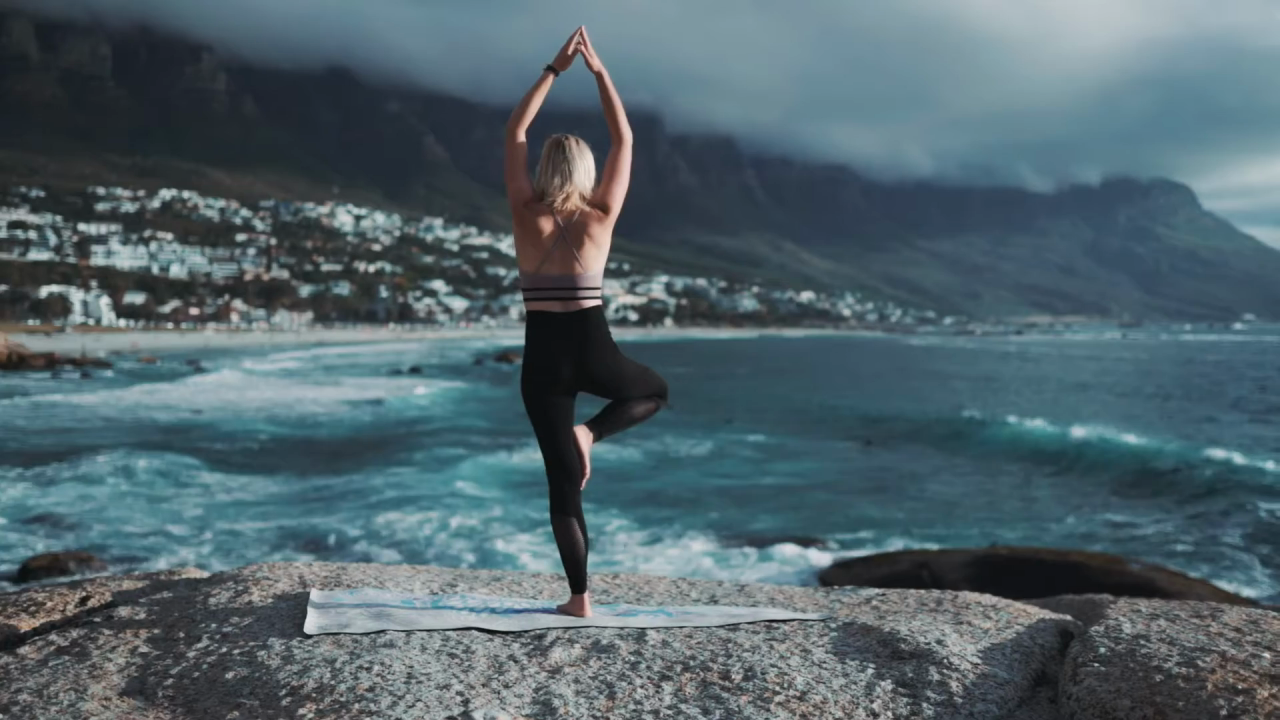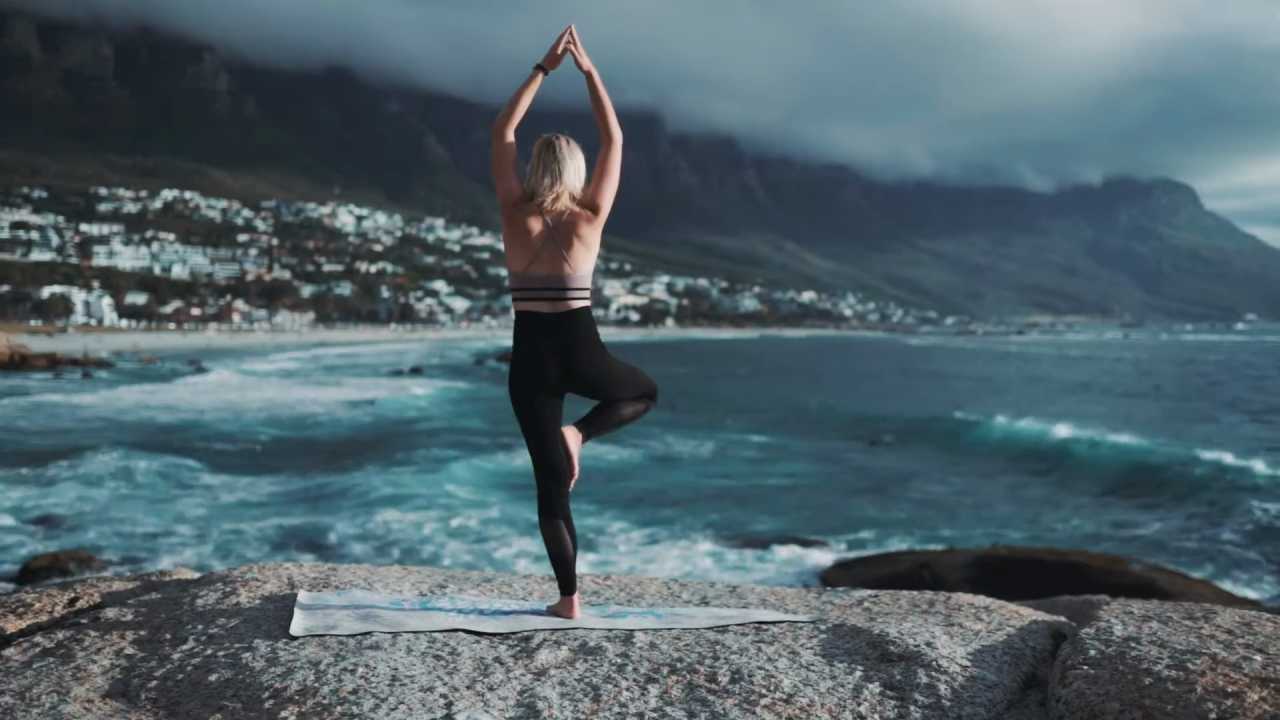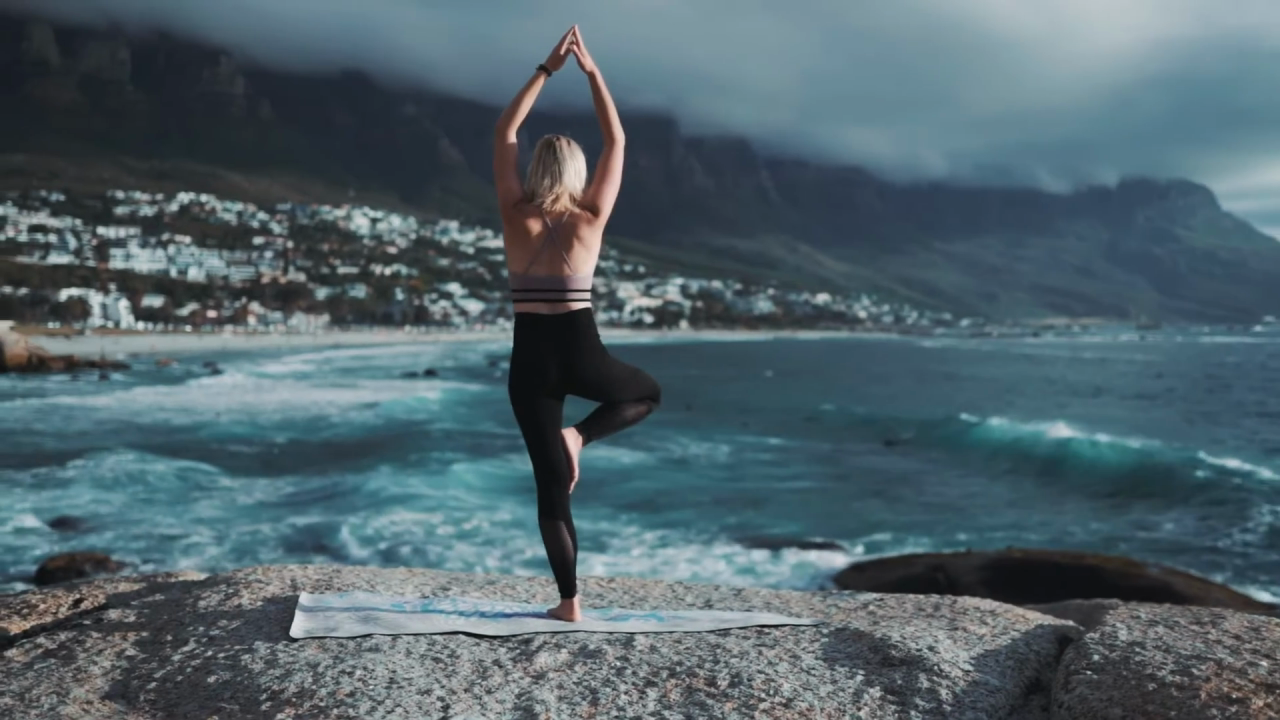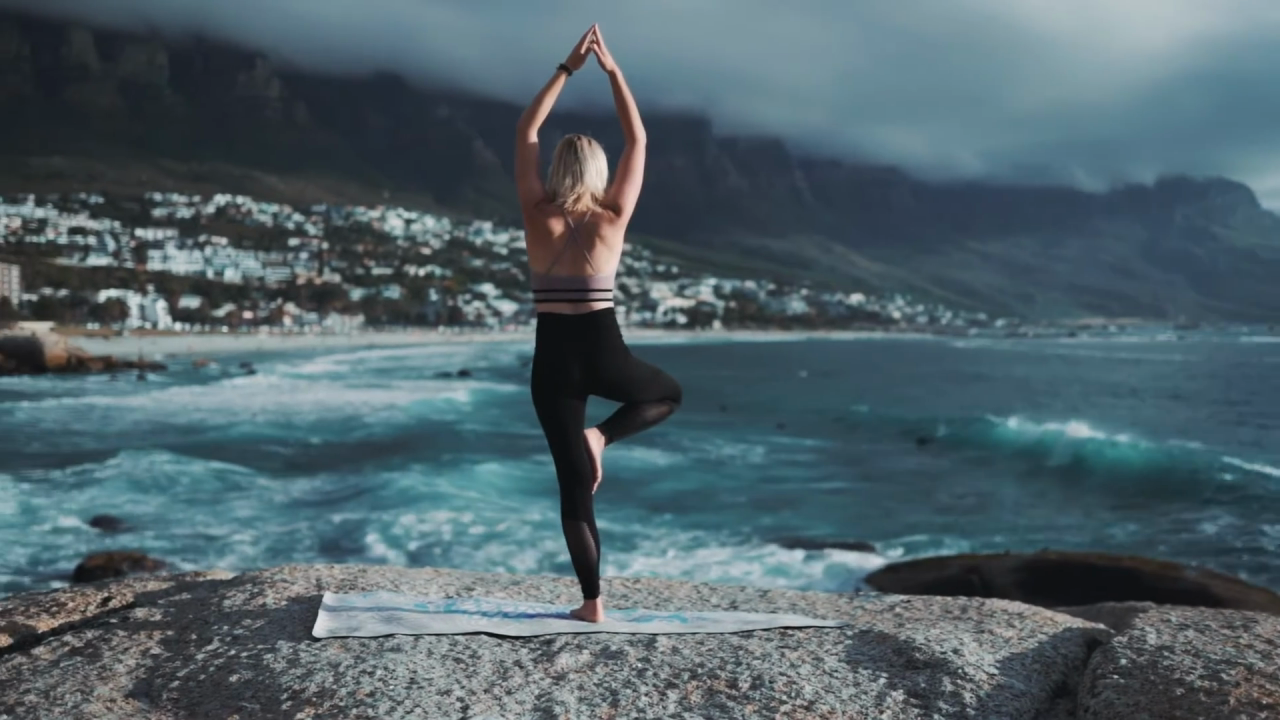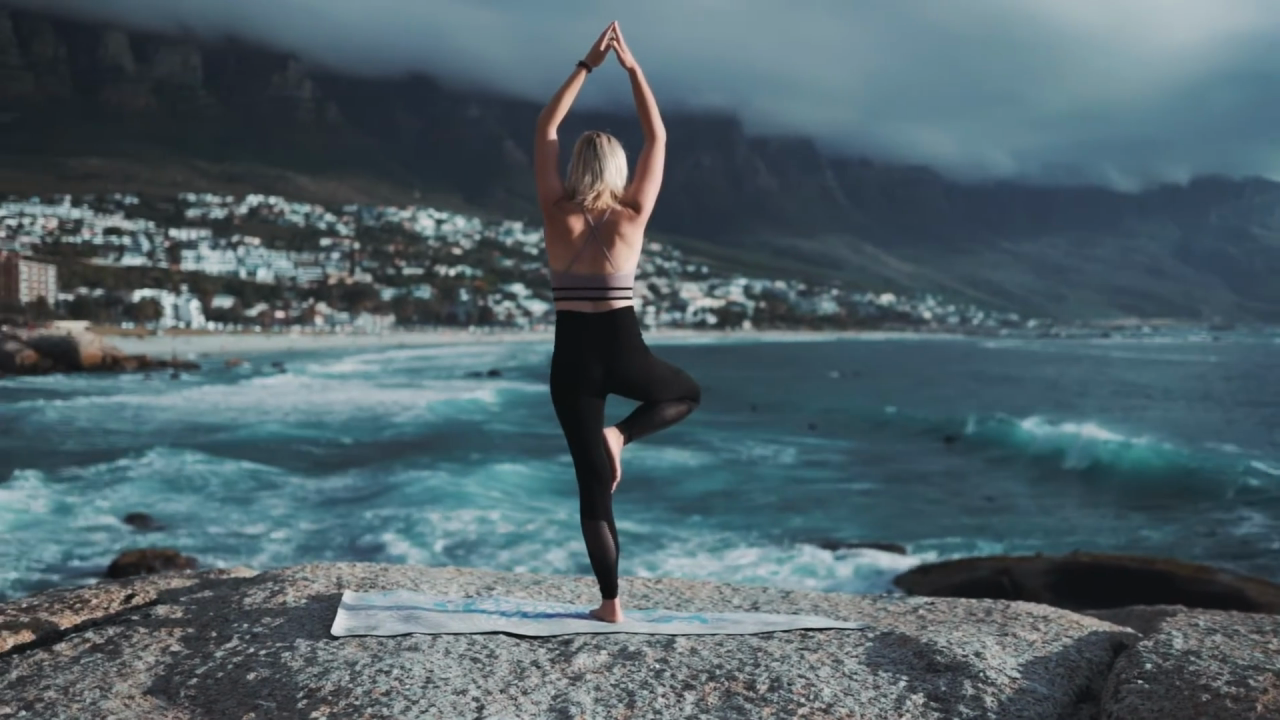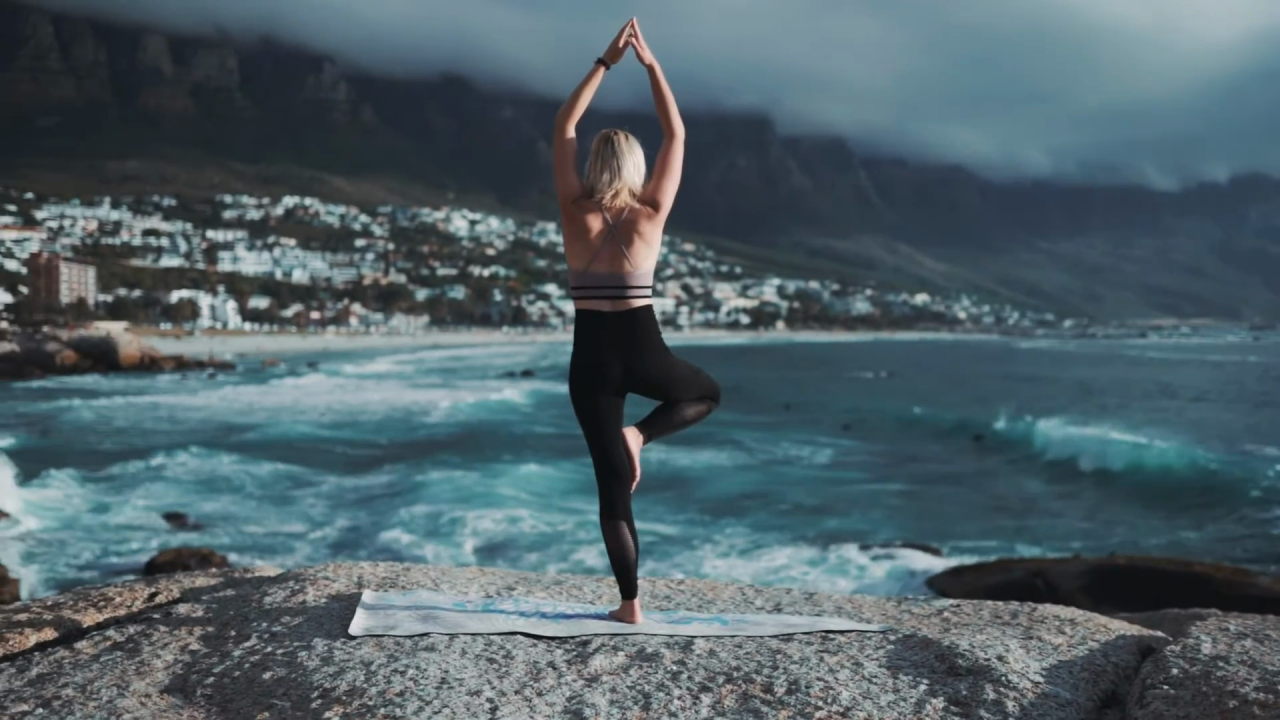
dt=0.4s
person 1, frame 1
left shoulder: (526, 215)
right shoulder: (601, 217)
left elbow: (513, 134)
right elbow: (624, 139)
left wrist: (554, 68)
right wrist: (597, 69)
left hip: (543, 358)
right hip: (593, 353)
left knee: (563, 485)
right knee: (654, 390)
left ankle: (579, 598)
right ankle: (590, 432)
person 1, frame 2
left shoulder: (515, 215)
right shoulder: (591, 218)
left elbow: (503, 132)
right elbow: (614, 139)
left wrist: (543, 68)
right wrist: (588, 69)
left hip: (531, 358)
right hip: (581, 353)
left knee: (551, 485)
right knee: (645, 392)
left ankle: (569, 600)
right ankle: (579, 433)
person 1, frame 3
left shoulder: (515, 216)
right shoulder: (590, 219)
left elbow: (504, 133)
right elbow: (616, 139)
left wrist: (547, 69)
right wrist: (590, 69)
left hip: (530, 360)
right hip: (581, 355)
left knee: (551, 488)
right knee: (647, 392)
left ankle: (568, 602)
right ankle: (580, 434)
person 1, frame 4
left shoulder: (537, 216)
right shoulder: (612, 219)
left elbow: (526, 132)
right elbow: (637, 139)
left wrist: (567, 68)
right wrist: (611, 68)
left hip: (553, 360)
right hip: (603, 355)
left knee: (574, 488)
right knee: (669, 393)
left ankle: (592, 604)
right ankle: (602, 436)
person 1, frame 5
left shoulder: (557, 214)
right shoulder: (632, 216)
left elbow: (545, 129)
right elbow: (657, 136)
left wrist: (588, 64)
right wrist: (630, 65)
left hip: (573, 359)
right hip: (623, 354)
left knee: (593, 487)
right knee: (687, 392)
left ankle: (610, 604)
right ankle: (621, 434)
person 1, frame 6
left shoulder: (575, 213)
right shoulder: (651, 215)
left elbow: (564, 127)
right elbow: (677, 134)
left wrist: (605, 62)
right wrist: (649, 62)
left hip: (592, 358)
right hip: (643, 352)
left knee: (612, 488)
right knee: (707, 392)
left ankle: (630, 605)
right ankle: (641, 434)
